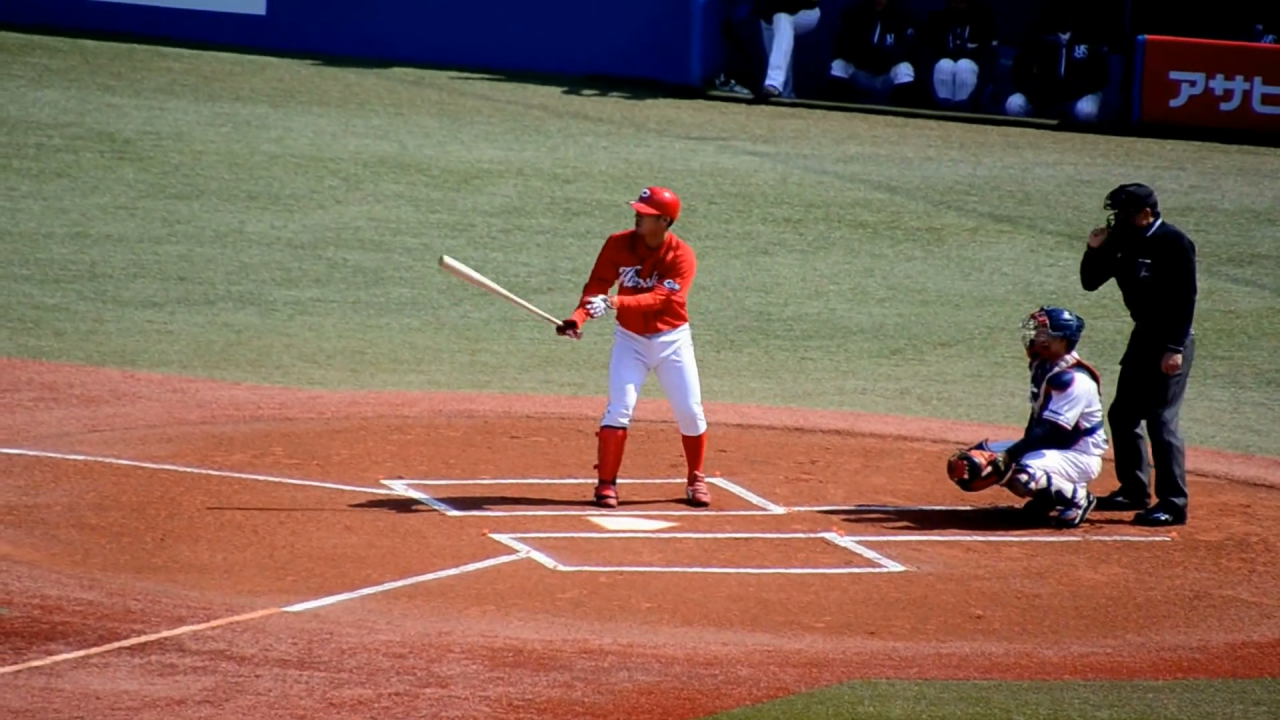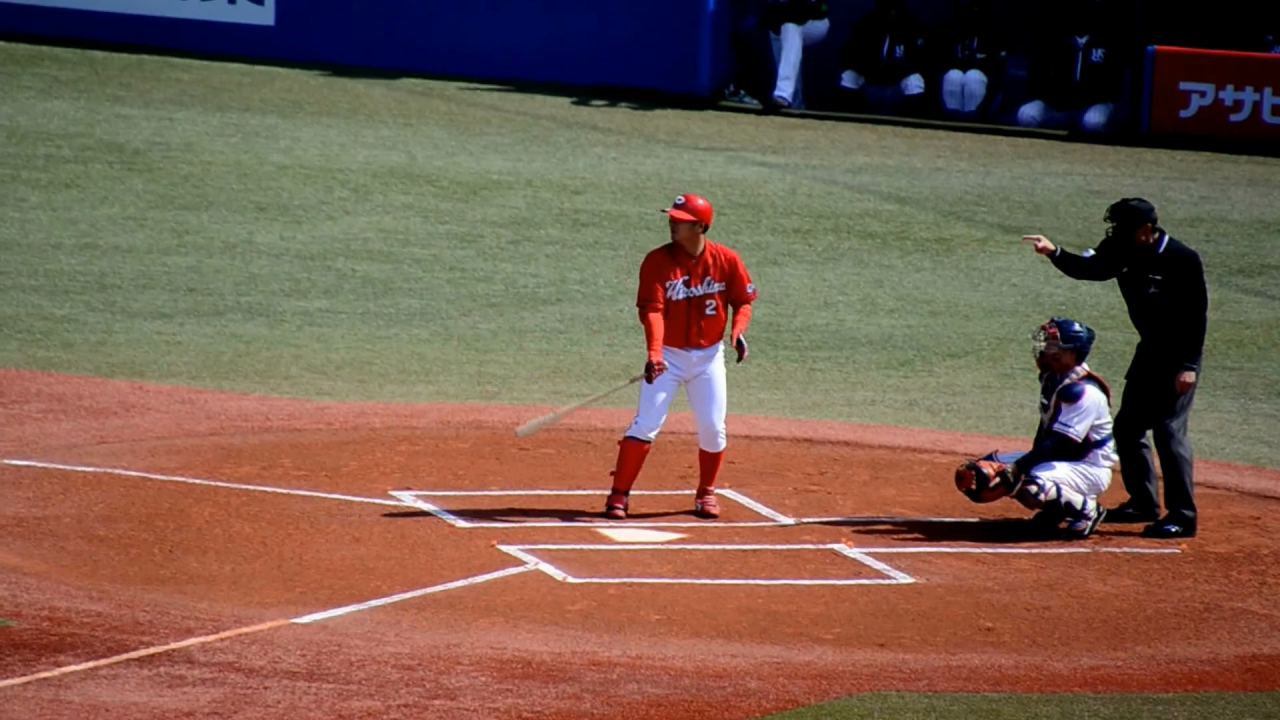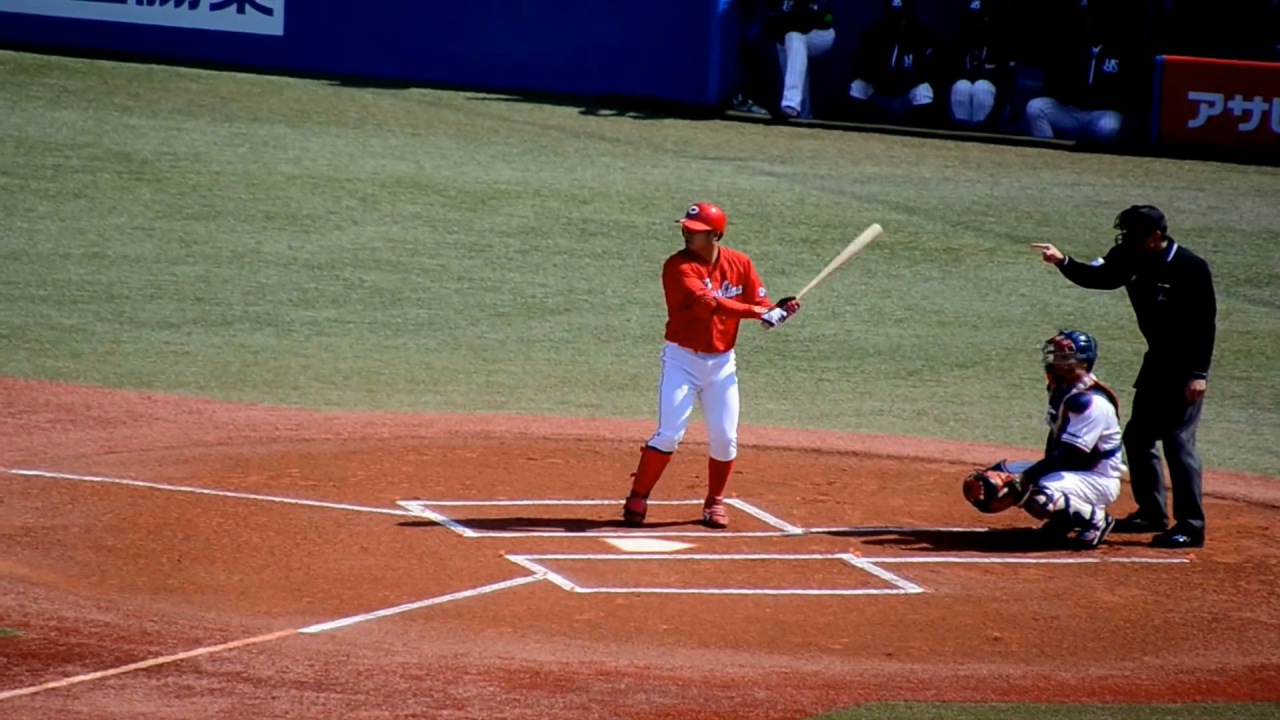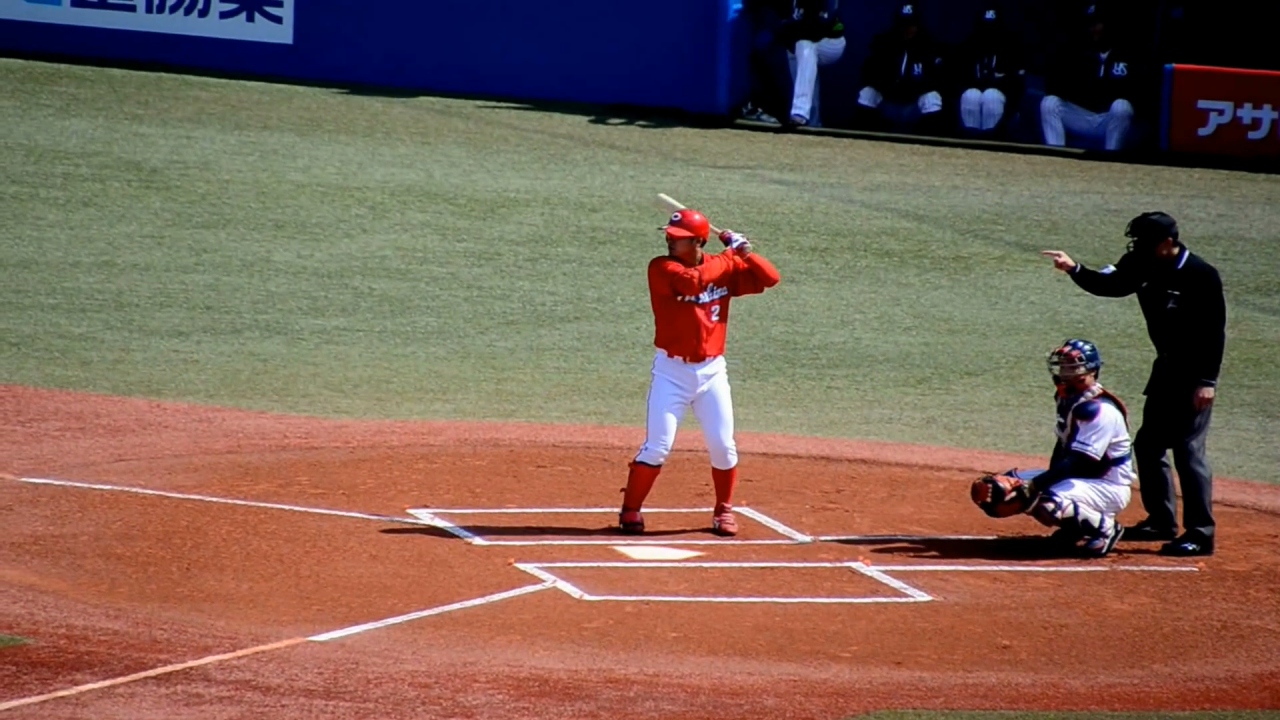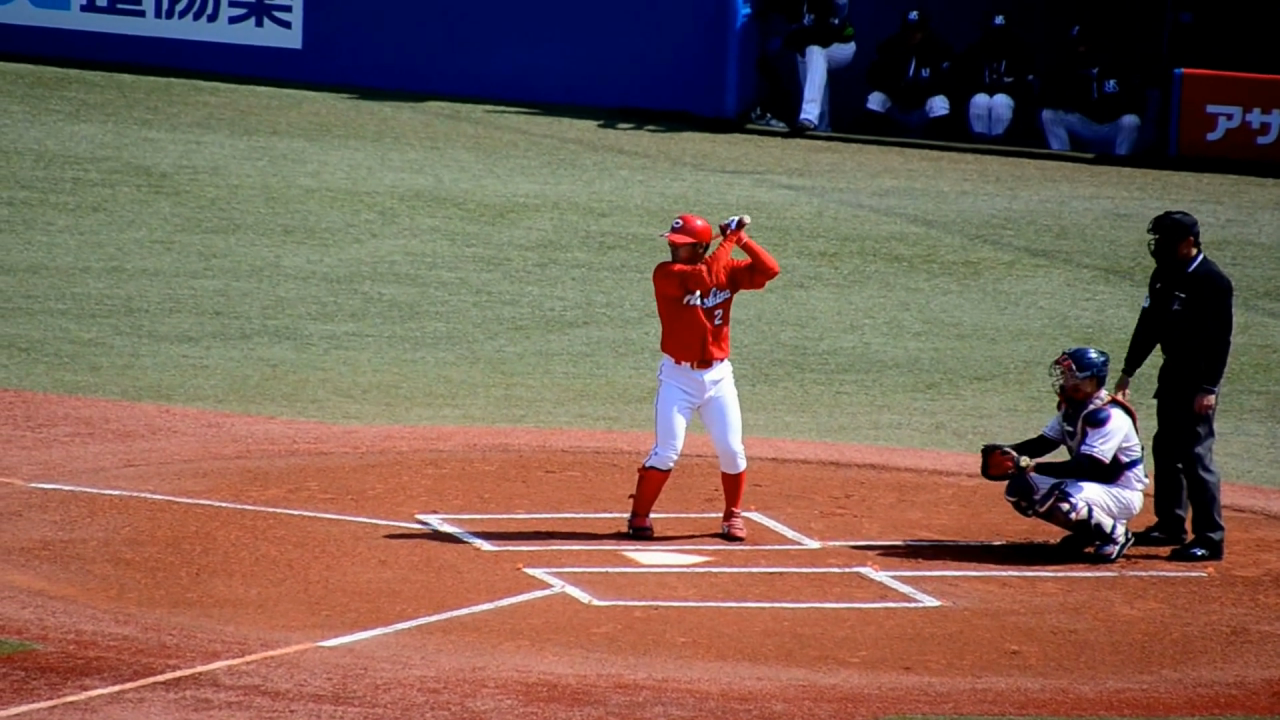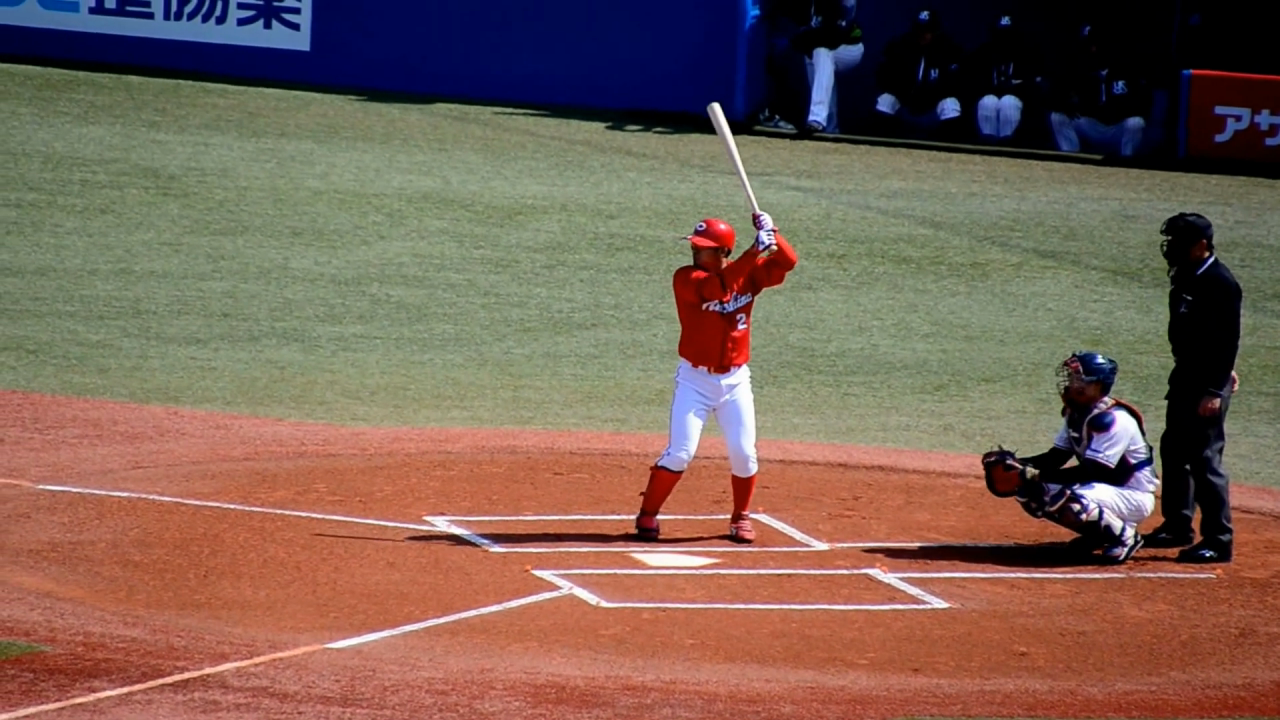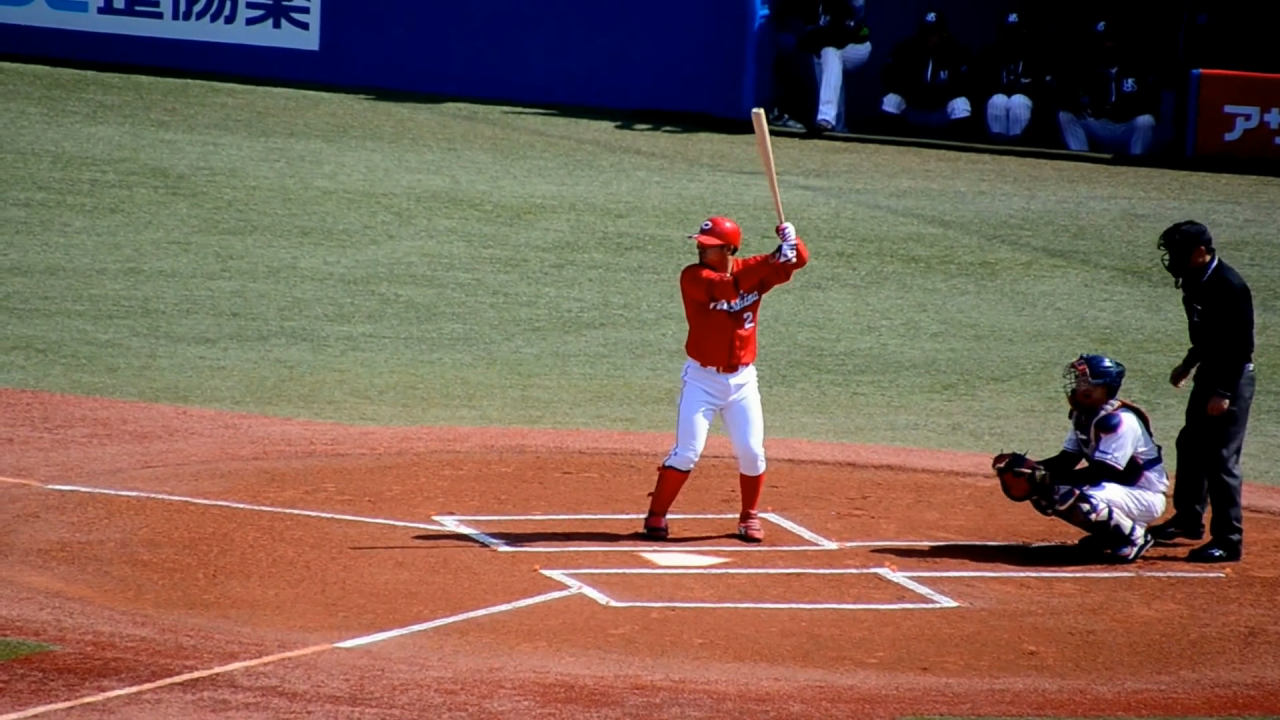
dt=0.4s
person 1, frame 1
left shoulder: (1173, 243)
right shoulder: (1120, 241)
left elbow: (1185, 297)
right elbow: (1089, 282)
left wrist: (1175, 347)
right wrist: (1094, 251)
left hip: (1169, 341)
right hip: (1143, 336)
left knee: (1161, 419)
right knee: (1122, 414)
left ankle: (1174, 503)
right ankle: (1134, 490)
person 1, frame 2
left shoulder: (1182, 260)
right shoulder: (1121, 251)
left elbow: (1196, 315)
right elbow: (1088, 267)
left wrist: (1189, 365)
right wrist: (1054, 252)
left hip: (1178, 356)
right hip: (1149, 350)
left knee: (1169, 429)
right knee: (1127, 427)
left ankle: (1183, 516)
right ankle: (1144, 503)
person 1, frame 3
left shoulder: (1191, 268)
right shoulder: (1131, 259)
left elbow: (1205, 323)
right elbow: (1097, 276)
left wrist: (1199, 373)
right wrist: (1062, 261)
left hip: (1185, 366)
right hip: (1156, 360)
left knee: (1178, 440)
right knee: (1138, 437)
left ankle: (1191, 526)
right ankle: (1152, 513)
person 1, frame 4
left shoulder: (1201, 275)
right shoulder: (1142, 266)
left elbow: (1215, 331)
right elbow: (1107, 284)
left wrist: (1207, 381)
right wrist: (1074, 269)
left hip: (1194, 374)
right hip: (1165, 368)
left knee: (1188, 449)
right knee: (1148, 444)
left ankle: (1201, 534)
right ankle: (1162, 521)
person 1, frame 5
left shoulder: (1213, 281)
right shoulder: (1164, 274)
left elbow: (1220, 338)
right elbow: (1150, 323)
left wrist: (1208, 388)
right wrist: (1128, 369)
left hip: (1197, 379)
right hip: (1172, 372)
left knee: (1195, 454)
right knee: (1166, 449)
left ankle: (1210, 539)
right ankle: (1170, 525)
person 1, frame 6
left shoulder: (1221, 283)
right shoulder: (1184, 274)
left elbow: (1228, 341)
left wrist: (1214, 391)
left hip: (1207, 382)
right hip: (1183, 376)
left knee: (1205, 458)
right knee: (1173, 451)
left ankle: (1218, 541)
right ankle: (1177, 526)
person 1, frame 7
left shoulder: (1229, 286)
right shoulder: (1195, 281)
left elbow: (1240, 343)
left wrist: (1223, 391)
right wrist: (1188, 363)
left hip: (1231, 381)
right hip: (1208, 375)
left knee: (1221, 457)
right knee: (1190, 445)
left ankle: (1228, 540)
right ankle: (1188, 519)
person 2, frame 1
left shoulder: (682, 256)
right shoulder: (618, 244)
left elbow: (660, 299)
right elbow: (598, 286)
left wrist: (614, 303)
right wrist: (579, 316)
left hip: (672, 340)
right hip: (630, 339)
left knee: (690, 411)
right knee: (619, 410)
left ankle: (696, 479)
right ankle: (606, 482)
person 2, frame 2
left shoulder: (727, 259)
right shoulder: (658, 260)
left elbow: (744, 301)
right elbow: (652, 310)
left wrist: (738, 332)
right wrist: (653, 354)
left hip: (709, 356)
right hip: (668, 355)
left knee: (713, 429)
right knee: (646, 423)
left ankle: (706, 492)
right ankle: (619, 494)
person 2, frame 3
left shoulder: (739, 263)
right shoulder: (678, 266)
left elbow: (758, 302)
right elbow: (706, 303)
left wrist: (778, 308)
right wrist: (757, 313)
left hip: (722, 362)
right hip: (682, 359)
left knee: (725, 437)
right knee: (669, 433)
left ankle: (714, 502)
right ankle: (637, 498)
person 2, frame 4
left shoulder: (725, 266)
right shoulder: (661, 267)
left elbow: (770, 278)
right elbow: (692, 282)
left wrist: (743, 250)
right wrist: (731, 254)
left hip: (712, 370)
right hip: (671, 370)
left knee: (722, 446)
right knee: (658, 446)
left ankle: (723, 510)
right ankle: (630, 510)
person 2, frame 5
left shoulder: (727, 271)
right shoulder: (665, 273)
left elbow: (770, 270)
right elbow: (703, 276)
left wrist: (740, 237)
right wrist: (730, 237)
left hip: (718, 375)
right hip: (678, 376)
left knee: (731, 450)
right knee: (667, 451)
left ankle: (733, 515)
right ankle: (640, 515)
person 2, frame 6
left shoulder: (749, 273)
right shoulder: (685, 277)
left elbow: (788, 261)
right elbow: (717, 288)
left wrist: (770, 232)
right wrist: (754, 251)
left hip: (735, 380)
right hip: (695, 379)
left knee: (744, 454)
right knee: (680, 453)
left ankle: (740, 518)
right ankle: (647, 515)
person 2, frame 7
left shoulder: (753, 269)
right shoulder: (693, 276)
left elbow: (799, 259)
right elbow: (728, 287)
left wrist: (790, 238)
right wrist: (771, 259)
left hip: (742, 378)
right hip: (702, 378)
left knee: (752, 452)
right knee: (686, 452)
left ankle: (749, 517)
right ankle: (656, 515)
person 3, frame 1
left shoulder: (1073, 379)
right shoulder: (1042, 367)
left elbow: (1049, 431)
left wrist: (1007, 456)
right wrist: (1023, 451)
left hip: (1078, 457)
right hip: (1047, 448)
left knee: (1022, 475)
right knee: (979, 456)
left ankle: (1077, 497)
right ankle: (1047, 495)
person 3, frame 2
left shoulder: (1083, 391)
right shoulder: (1053, 379)
left elbow: (1058, 444)
left wrist: (1016, 467)
right wrist: (1029, 462)
left hip: (1088, 469)
right hip: (1056, 459)
left knee: (1031, 485)
right knee: (989, 467)
left ankle: (1086, 509)
right ankle: (1055, 507)
person 3, frame 3
left shoulder: (1091, 401)
right shoulder: (1061, 389)
left elbow: (1067, 454)
left wrist: (1023, 478)
left hip: (1097, 479)
right hip: (1065, 469)
left knee: (1038, 495)
right knee: (996, 478)
left ankle: (1095, 518)
right ankle: (1063, 516)
person 3, frame 4
left shoulder: (1099, 409)
right shoulder: (1067, 399)
left elbow: (1077, 463)
left wrist: (1031, 485)
left hip: (1107, 487)
right hip: (1075, 477)
left knee: (1047, 502)
left ankle: (1104, 527)
right ankle: (1075, 525)
person 3, frame 5
left shoulder: (1109, 416)
right shoulder: (1071, 407)
left elbow: (1084, 466)
right elbow: (1044, 443)
left wrist: (1029, 465)
right wrist: (1008, 451)
left hip: (1121, 493)
right hip: (1089, 484)
left knee: (1060, 502)
right knee: (1019, 489)
left ankle: (1115, 533)
right ankle: (1087, 530)
person 3, frame 6
left shoulder: (1113, 419)
right shoulder: (1075, 413)
left elbow: (1089, 472)
right elbow: (1055, 459)
left wrist: (1035, 474)
right wrist: (1015, 463)
left hip: (1133, 496)
right hip: (1102, 487)
left knee: (1070, 502)
right knee: (1029, 491)
left ankle: (1124, 536)
right ankle: (1096, 534)
person 3, frame 7
left shoulder: (1119, 420)
right shoulder: (1082, 415)
left elbow: (1098, 473)
right elbow: (1065, 461)
left wrist: (1046, 477)
left hip: (1144, 497)
right hip: (1113, 488)
left knee: (1081, 501)
right knee: (1041, 491)
left ankle: (1134, 535)
right ankle: (1106, 532)
